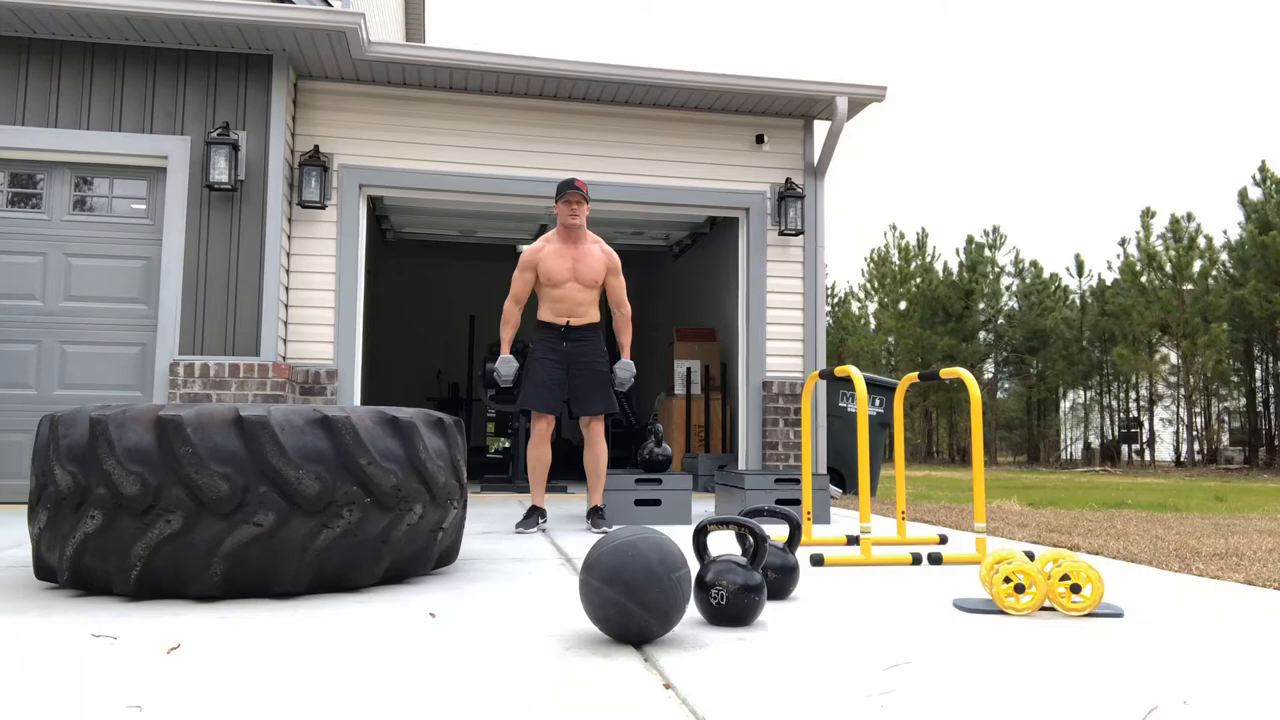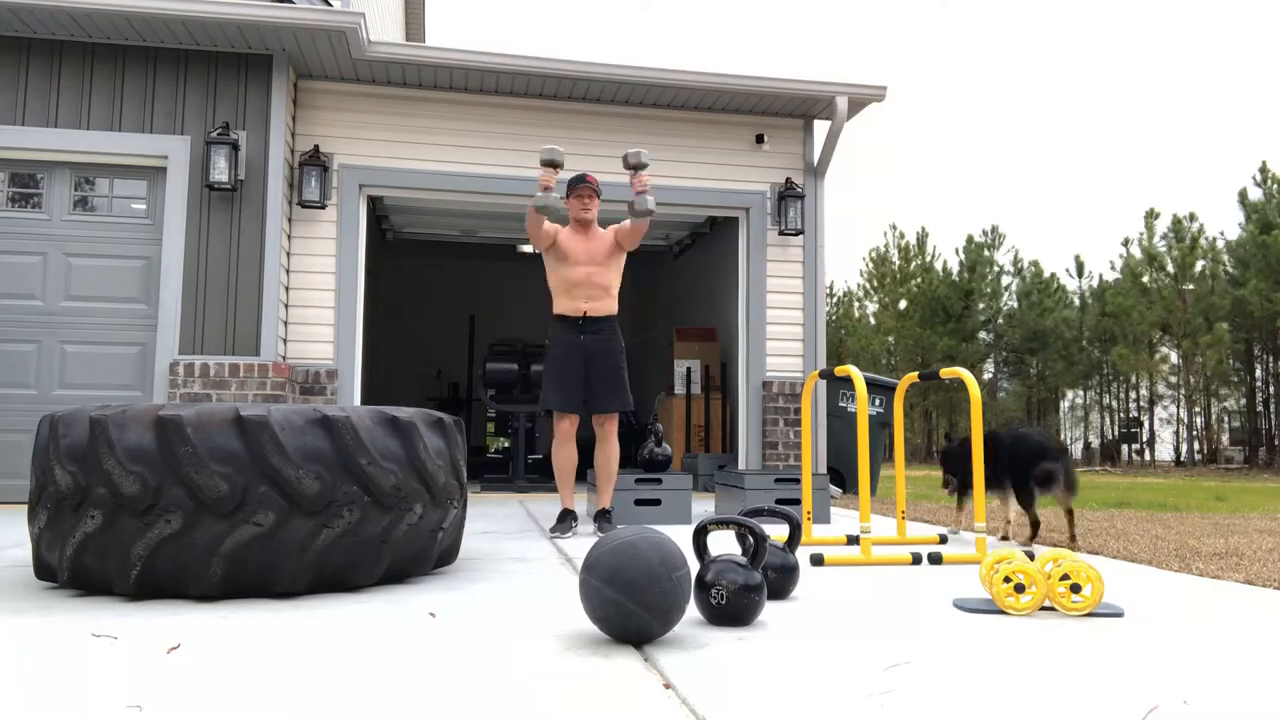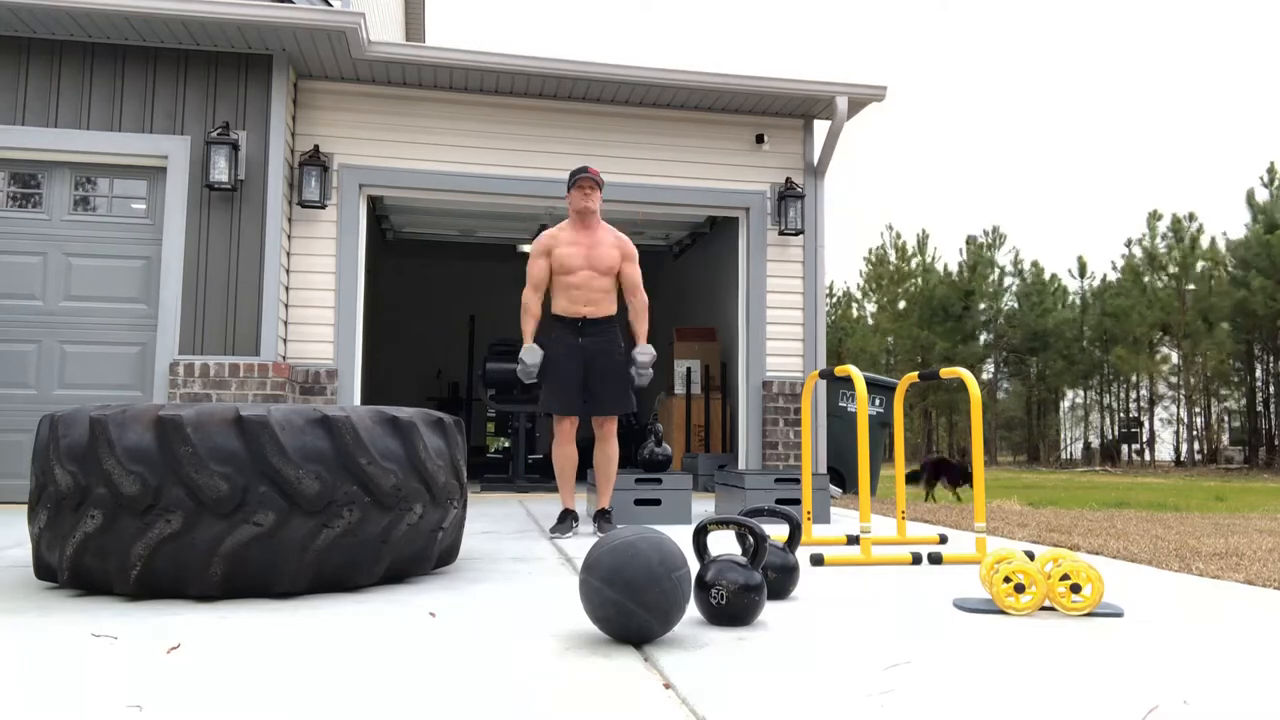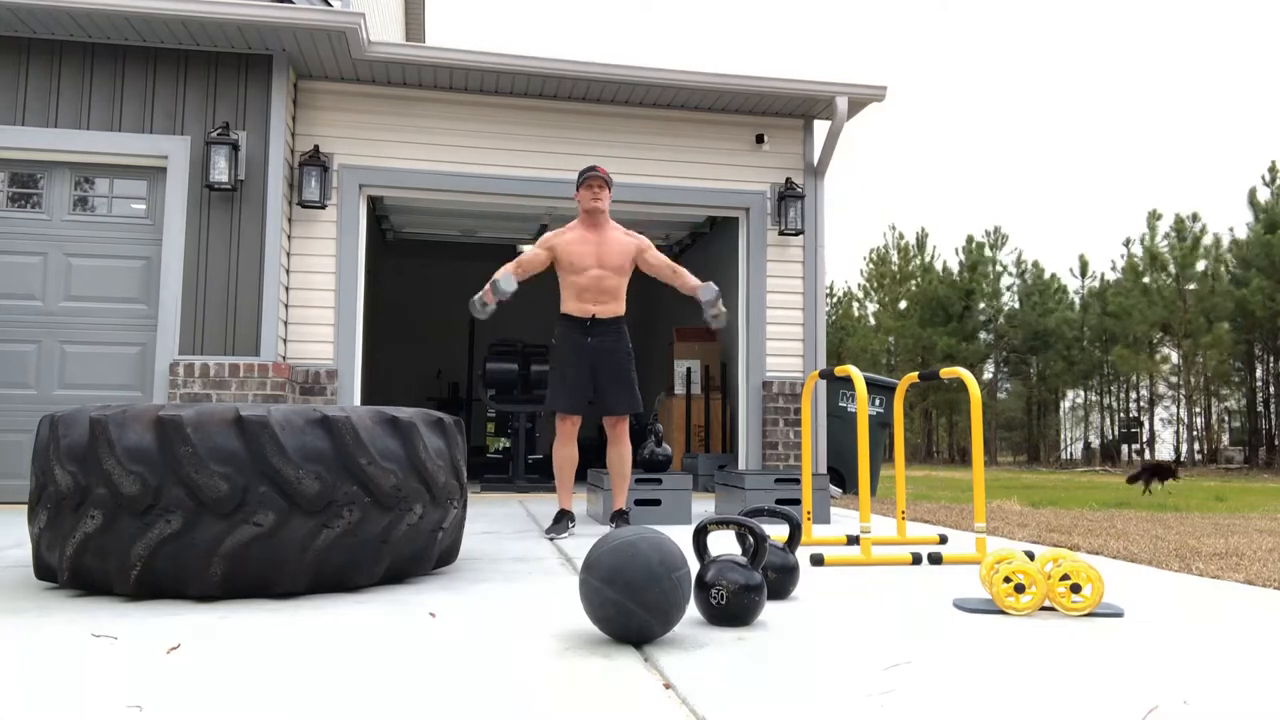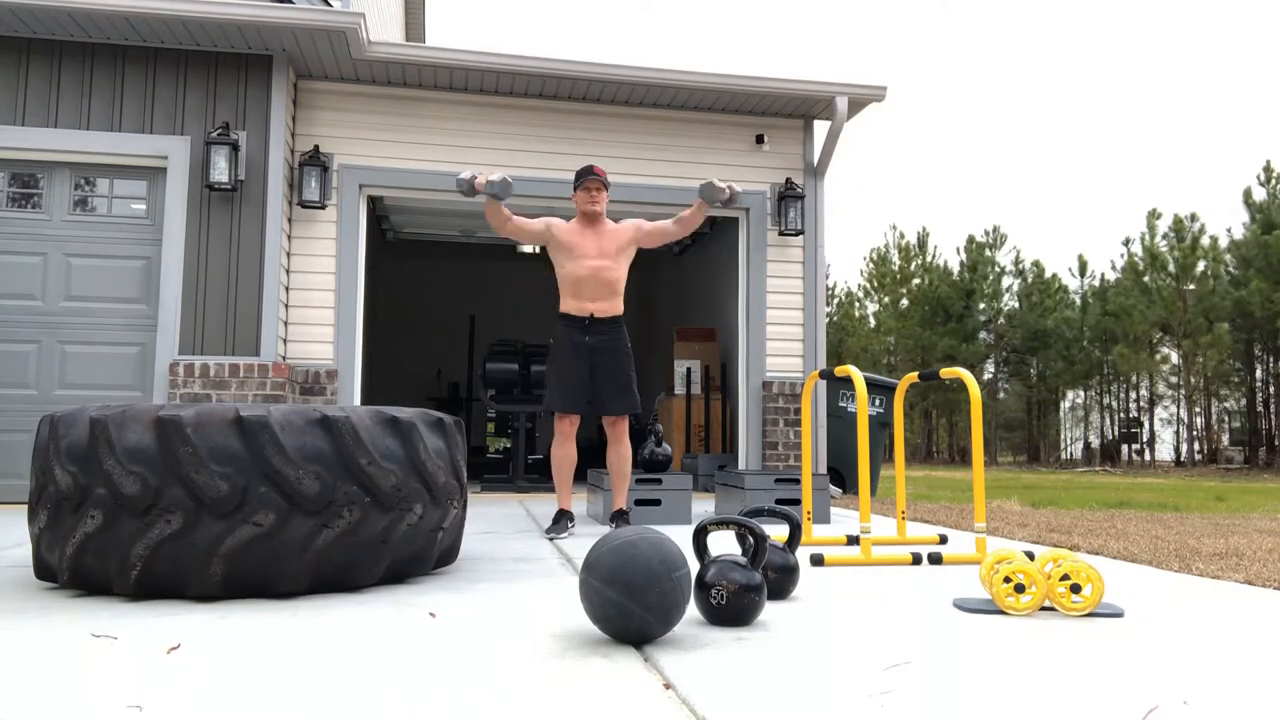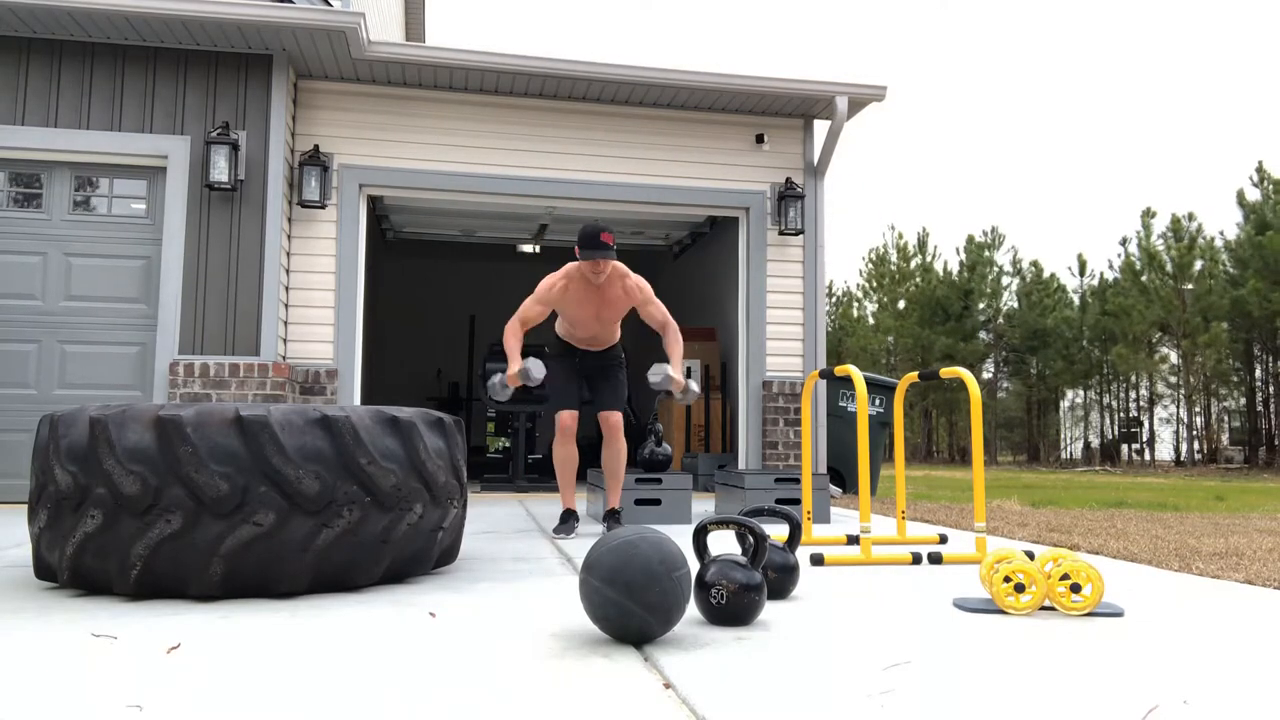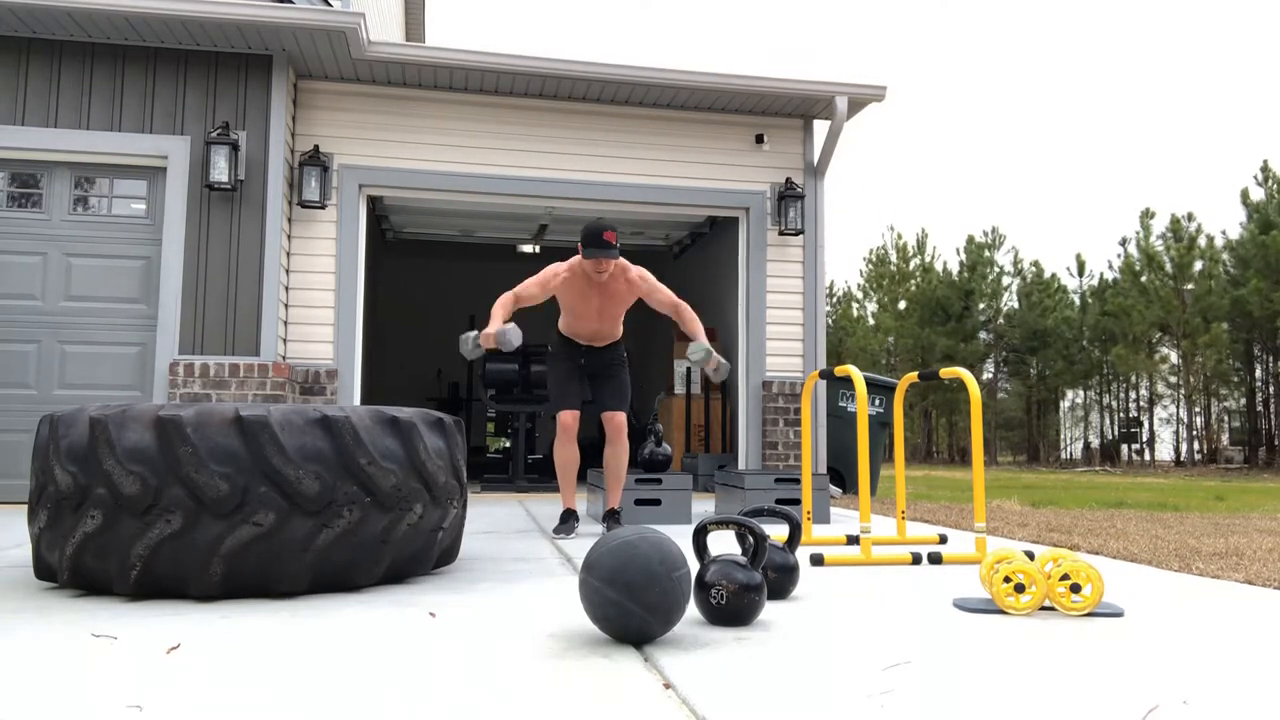
dt=0.4s
person 1, frame 1
left shoulder: (604, 255)
right shoulder: (537, 251)
left elbow: (621, 307)
right elbow: (515, 302)
left wrist: (626, 356)
right wrist: (505, 350)
left hip: (588, 340)
right hip: (548, 340)
left knee: (594, 428)
right knee: (541, 426)
left ankle: (596, 508)
right ankle: (537, 508)
person 1, frame 2
left shoulder: (617, 238)
right shoulder: (553, 236)
left elbow: (638, 228)
right elbow: (534, 228)
left wrist: (641, 197)
right wrist: (542, 194)
left hip: (605, 334)
right hip: (564, 334)
left knee: (607, 426)
right knee: (564, 425)
left ankle: (604, 511)
right ankle: (567, 511)
person 1, frame 3
left shoulder: (620, 243)
right shoulder: (549, 241)
left elbow: (636, 296)
right elbow: (532, 293)
left wrist: (643, 345)
right wrist: (528, 344)
left hip: (605, 335)
right hip: (563, 334)
left knee: (607, 427)
right knee: (564, 427)
left ankle: (604, 511)
right ankle: (568, 511)
person 1, frame 4
left shoulder: (631, 241)
right shoulder: (557, 239)
left elbow: (670, 270)
right elbow: (517, 267)
left wrist: (701, 291)
left hip: (612, 335)
right hip: (570, 333)
left knee: (618, 426)
right knee: (566, 426)
left ankle: (620, 512)
right ankle: (564, 512)
person 1, frame 5
left shoulder: (629, 232)
right shoulder: (556, 231)
left elbow: (678, 226)
right elbow: (505, 225)
left wrist: (704, 202)
right wrist: (491, 197)
left hip: (611, 332)
right hip: (570, 331)
left knee: (618, 426)
right knee: (564, 425)
left ankle: (620, 512)
right ankle: (564, 512)
person 1, frame 6
left shoulder: (633, 285)
right shoulder: (556, 284)
left elbow: (668, 327)
right elbow: (517, 325)
left wrist: (674, 366)
right wrist: (514, 363)
left hip: (608, 356)
right hip: (564, 354)
left knee: (613, 424)
right knee: (565, 423)
left ankle: (613, 512)
right ankle: (568, 513)
person 1, frame 7
left shoulder: (635, 278)
right shoulder: (559, 276)
left elbow: (678, 308)
right elbow: (511, 298)
left wrist: (702, 342)
right wrist: (494, 326)
left hip: (610, 352)
right hip: (566, 350)
left knee: (617, 424)
right knee: (567, 424)
left ankle: (613, 512)
right ankle: (569, 512)
